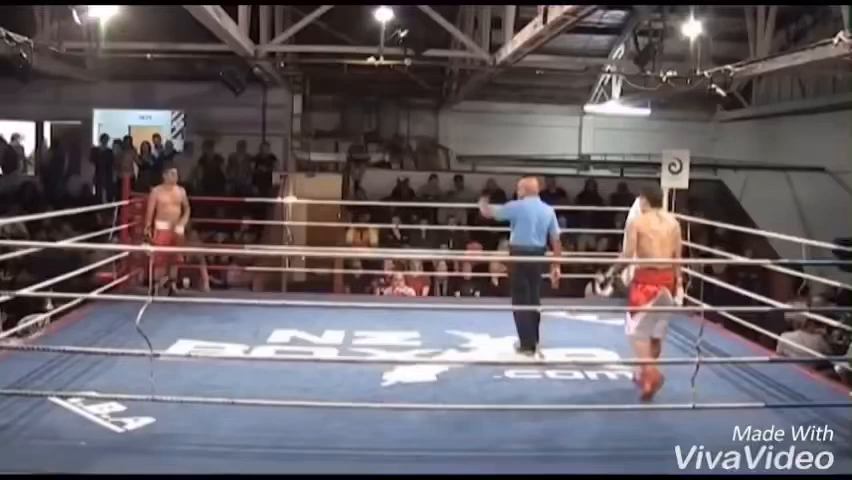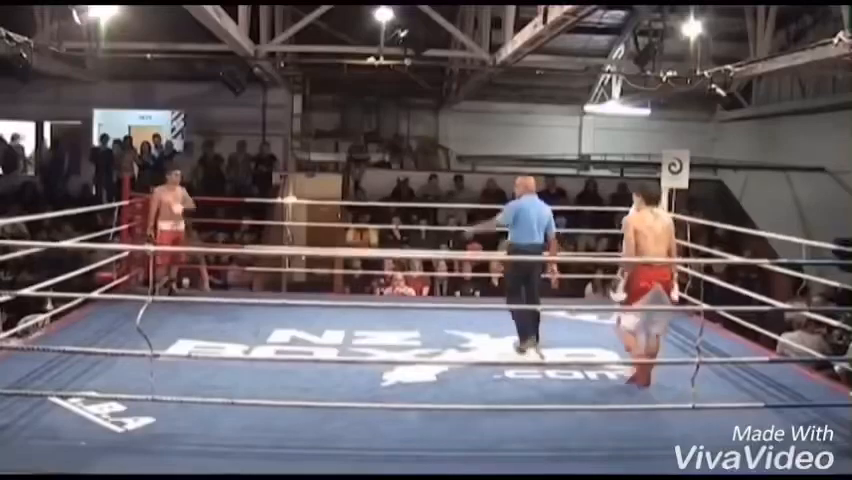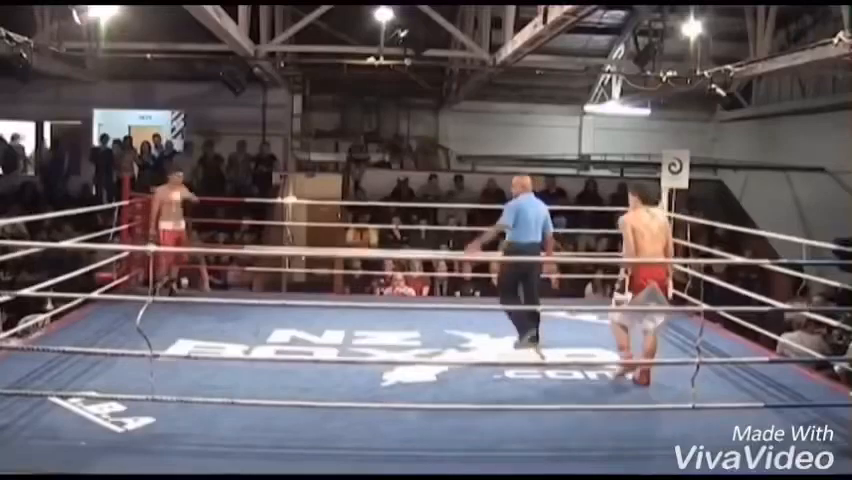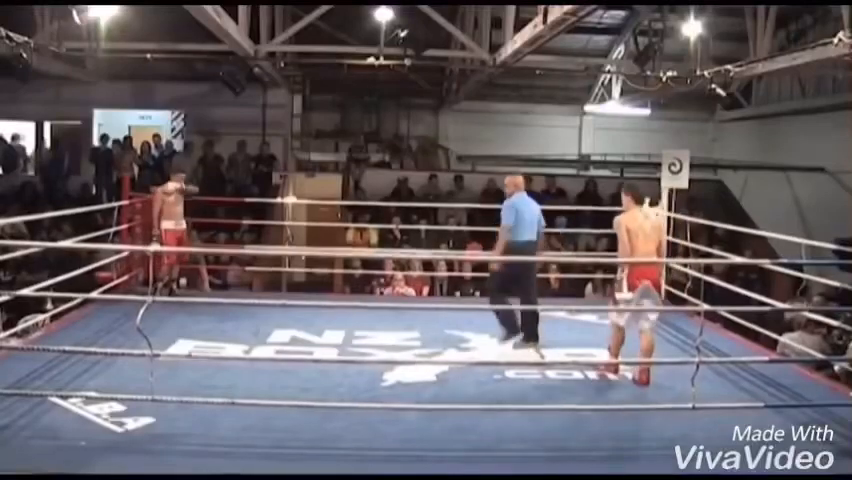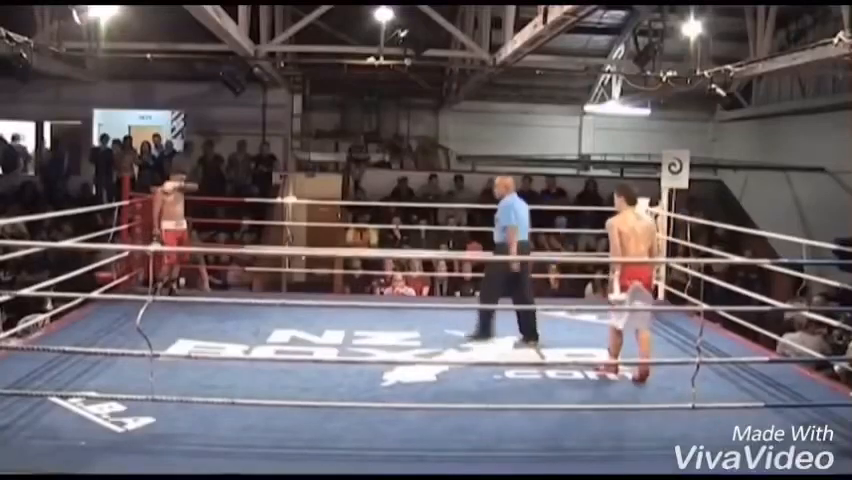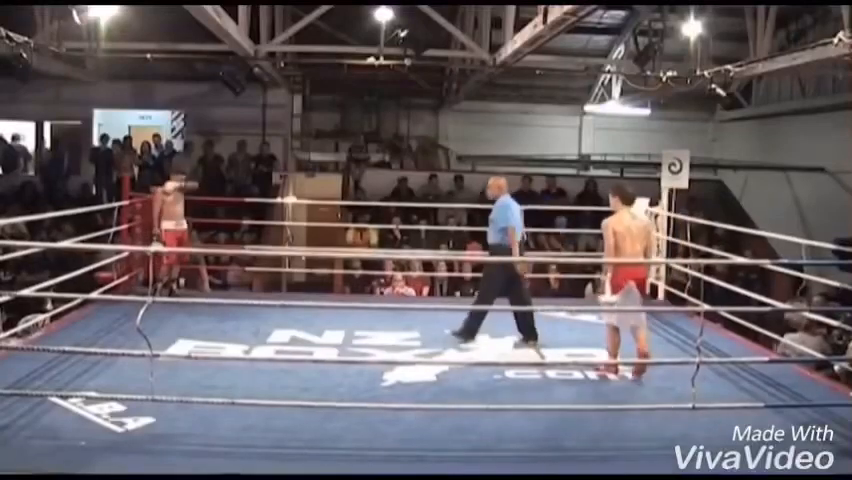
dt=0.1s
person 1, frame 1
left shoulder: (636, 223)
right shoulder: (673, 223)
left elbow: (628, 255)
right elbow: (677, 257)
left wrist: (611, 272)
right wrist: (678, 283)
left hip: (646, 279)
right hip: (667, 279)
left knee: (638, 332)
right knee: (656, 331)
left ankle: (651, 374)
right ankle: (646, 375)
person 1, frame 2
left shoulder: (631, 220)
right shoulder: (667, 220)
left elbow: (629, 254)
right elbow: (672, 253)
left wrist: (622, 277)
right wrist: (673, 278)
left hip: (642, 275)
right hip: (663, 275)
left knee: (625, 325)
right knee: (654, 328)
left ankle: (640, 364)
right ankle: (644, 372)
person 1, frame 3
left shoulder: (627, 219)
right shoulder: (663, 218)
left elbow: (629, 251)
right elbow: (669, 252)
left wrist: (625, 275)
right wrist: (668, 275)
left hip: (639, 273)
right hip: (659, 273)
left knee: (620, 320)
right knee: (652, 326)
left ankle: (627, 359)
right ankle: (645, 372)
person 1, frame 4
left shoulder: (622, 220)
right shoulder: (656, 218)
left elbow: (625, 252)
right elbow: (661, 251)
left wrist: (622, 276)
left hip: (634, 272)
right hip: (652, 272)
left knee: (618, 320)
right knee: (647, 325)
left ankle: (613, 362)
right ankle: (644, 371)
person 1, frame 5
left shoulder: (614, 222)
right shoulder: (648, 221)
left elbow: (616, 254)
right elbow: (653, 253)
left wrist: (615, 278)
left hip: (626, 274)
right hip: (645, 274)
left knee: (617, 323)
right knee: (642, 323)
left ankle: (612, 364)
right ankle: (644, 365)
person 1, frame 6
left shoulder: (610, 222)
right shoulder: (644, 221)
left elbow: (609, 255)
right elbow: (649, 253)
left wrist: (606, 278)
left hip: (620, 273)
right hip: (639, 273)
left knee: (613, 321)
right knee: (637, 319)
left ankle: (612, 363)
right ankle: (643, 355)
person 2, frame 1
left shoulder: (517, 206)
right shoulder: (549, 210)
left elbow: (489, 213)
right elbow: (556, 240)
left wrist: (482, 204)
right wrist: (556, 265)
left hip: (519, 256)
right hip: (538, 257)
left knee: (521, 301)
right knee: (534, 298)
left ankle: (527, 344)
right ankle: (532, 340)
person 2, frame 2
left shoulder: (516, 205)
right shoulder: (545, 208)
left elbow: (495, 223)
right elbow: (552, 238)
left wrist: (474, 229)
right wrist: (552, 262)
left hip: (518, 253)
right hip: (536, 255)
left knee: (514, 297)
right knee: (532, 297)
left ankle: (526, 336)
right ankle: (532, 338)
person 2, frame 3
left shoulder: (515, 204)
right shoulder: (542, 206)
left elbow: (499, 227)
right elbow: (549, 236)
left wrist: (477, 243)
right wrist: (548, 259)
left hip: (515, 252)
right hip: (534, 253)
left knee: (507, 294)
right knee: (531, 296)
left ankle: (525, 328)
right ankle: (532, 336)
person 2, frame 4
left shoulder: (511, 203)
right shoulder: (533, 205)
left elbow: (505, 230)
right elbow: (540, 231)
left wrist: (496, 255)
right wrist: (535, 252)
left hip: (513, 251)
right hip: (530, 251)
left knee: (496, 290)
right knee: (528, 295)
left ankle: (511, 327)
right ankle: (530, 336)
person 2, frame 5
left shoulder: (506, 204)
right shoulder: (521, 204)
left elbow: (511, 230)
left wrist: (512, 256)
left hip: (506, 252)
right hip: (522, 250)
left knee: (489, 292)
right knee: (523, 296)
left ankle: (485, 331)
right ankle: (530, 336)
person 2, frame 6
left shoulder: (501, 205)
right shoulder: (513, 204)
left elbow: (511, 231)
left wrist: (515, 256)
left hip: (501, 253)
right hip: (512, 253)
left knee: (485, 295)
right knee: (519, 296)
left ankle: (468, 331)
right ankle: (530, 335)
person 3, frame 1
left shoulder: (181, 191)
right shoulder: (156, 191)
left elbow: (187, 209)
right elbow: (150, 212)
left wrist: (183, 223)
right wrist: (147, 229)
left hip: (177, 228)
right hip: (162, 228)
left knee: (175, 259)
right knee: (159, 259)
left ankle: (172, 286)
right ankle: (156, 287)
person 3, frame 2
left shoulder: (182, 190)
right shoulder: (159, 191)
left elbow: (192, 205)
right elbow: (152, 211)
left wrist: (183, 206)
right wrist: (150, 229)
left hip: (179, 227)
right hip: (165, 228)
left knee: (176, 259)
right knee: (163, 259)
left ankle: (172, 286)
right ankle: (157, 287)
person 3, frame 3
left shoulder: (182, 190)
right shoulder: (160, 191)
left elbow: (196, 199)
right elbow: (154, 212)
left wrist: (185, 195)
right wrist: (152, 230)
left hip: (180, 227)
right hip: (166, 228)
left knee: (176, 259)
right knee: (166, 259)
left ankle: (172, 286)
right ankle: (159, 285)
person 3, frame 4
left shoulder: (181, 188)
right shoulder: (161, 191)
left elbow: (195, 190)
right elbow: (156, 212)
left wrist: (181, 187)
right wrist: (156, 229)
left hip: (181, 227)
right hip: (168, 227)
left knee: (178, 259)
right knee: (168, 258)
left ankle: (172, 286)
right ankle: (159, 285)
person 3, frame 5
left shoulder: (180, 189)
right shoulder: (160, 191)
left elbow: (195, 187)
right elbow: (155, 212)
left wrist: (180, 184)
right wrist: (156, 230)
left hip: (182, 226)
right hip: (168, 228)
left knee: (178, 259)
right knee: (169, 259)
left ankle: (172, 286)
right ankle: (159, 285)
person 3, frame 6
left shoulder: (180, 188)
right shoulder: (161, 191)
left elbow: (195, 185)
right elbow: (155, 212)
left wrist: (180, 184)
right wrist: (156, 230)
left hip: (182, 227)
right hip: (168, 228)
left knee: (178, 259)
right knee: (168, 259)
left ankle: (172, 286)
right ankle: (159, 286)
